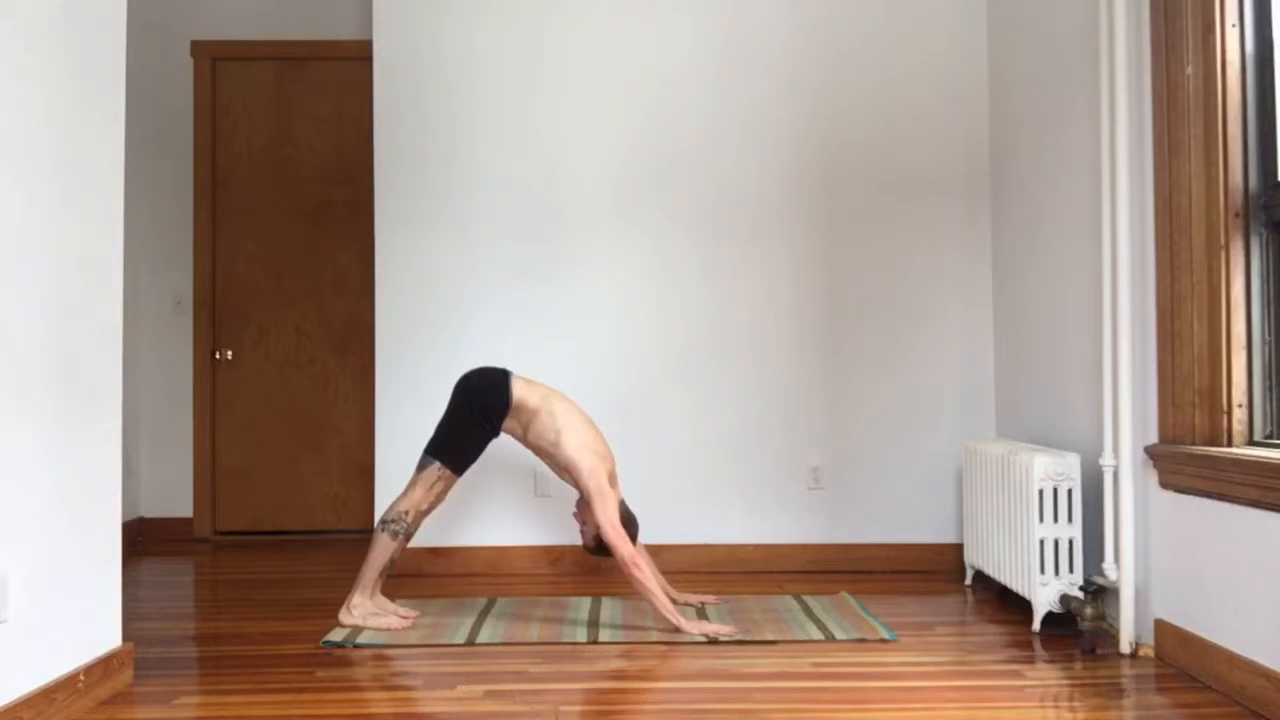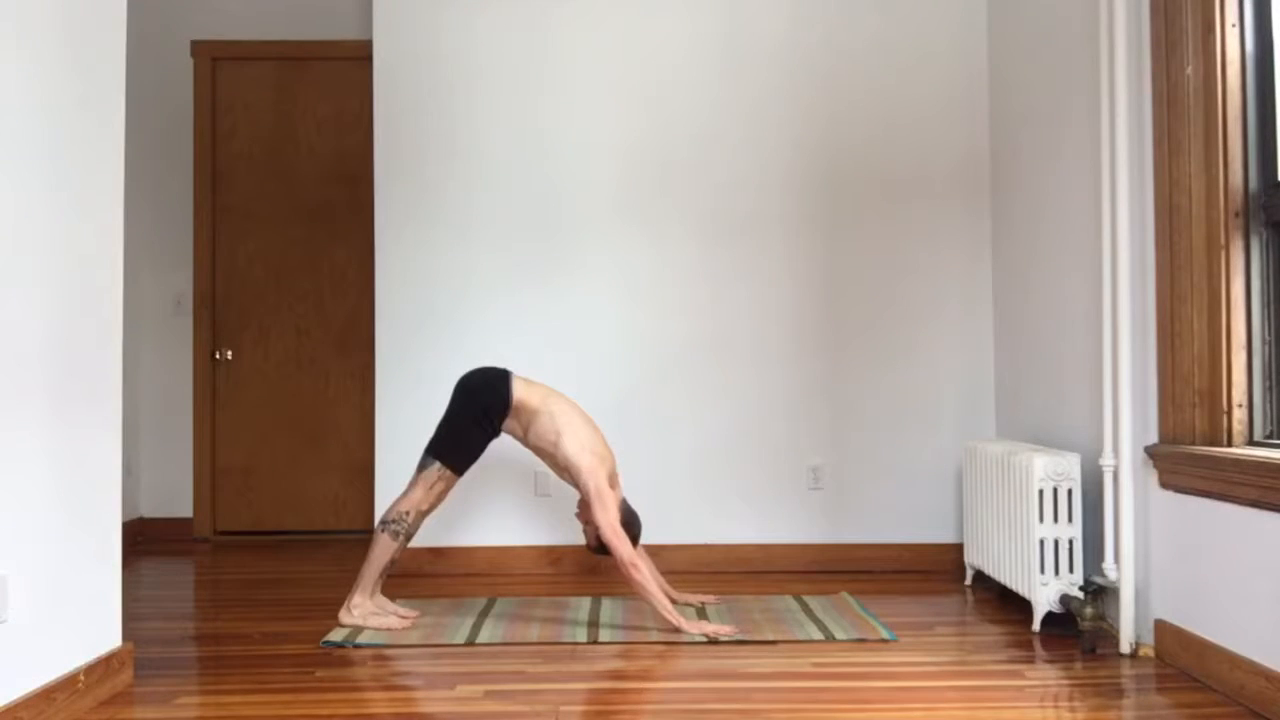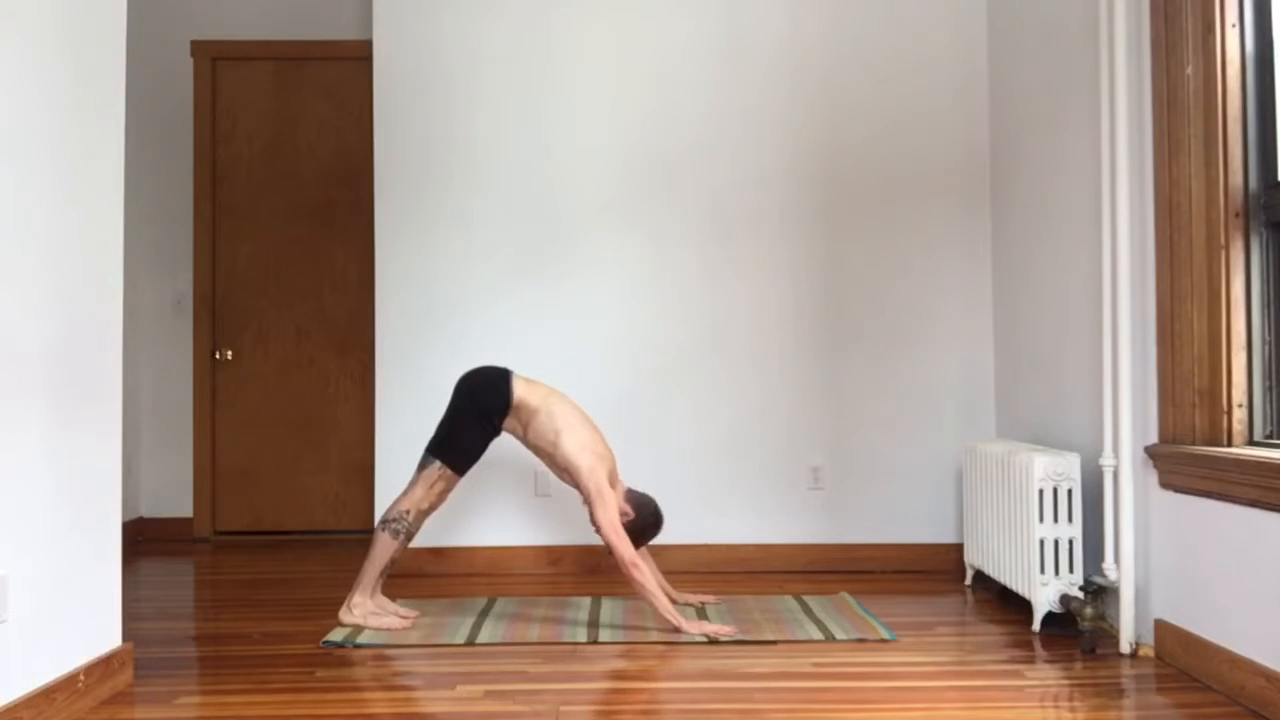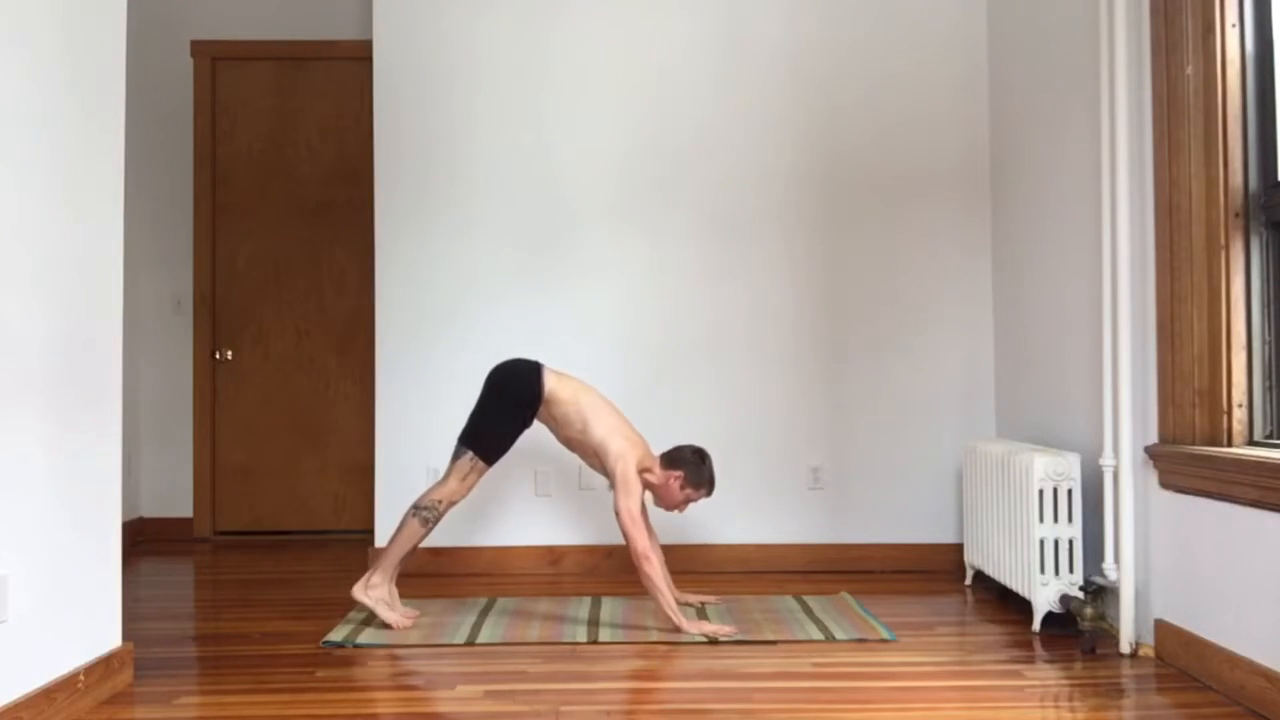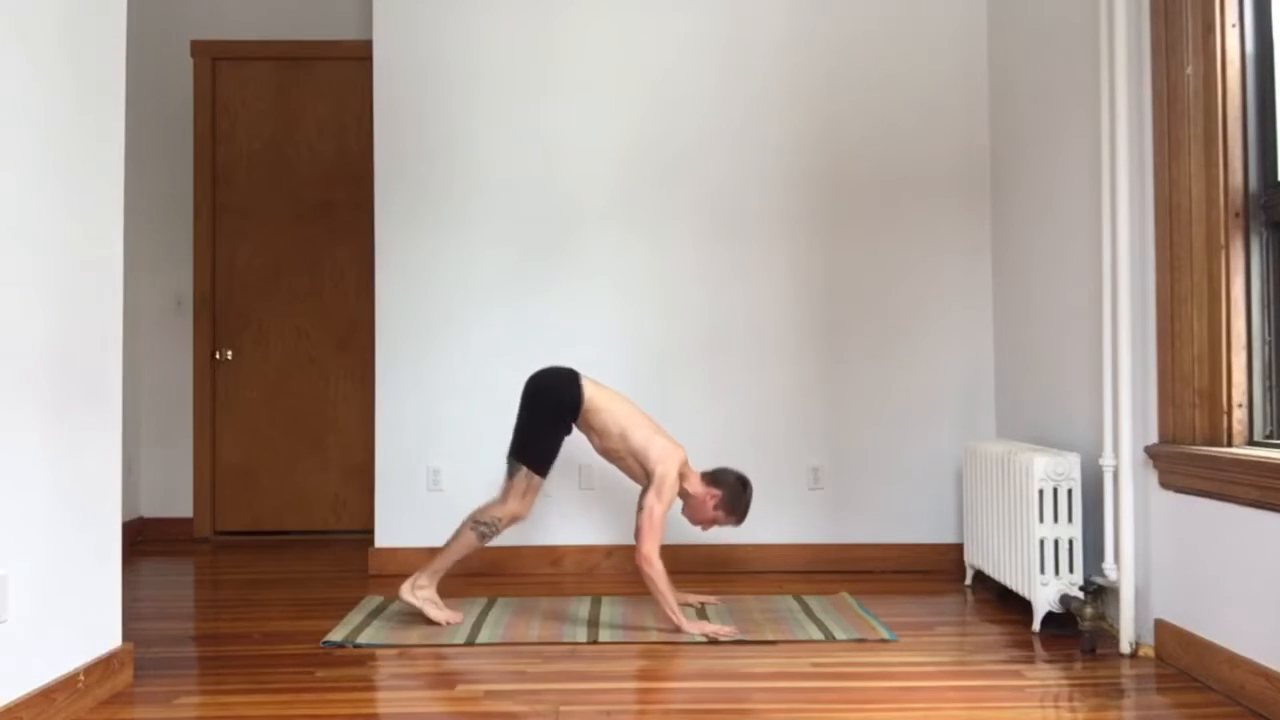
dt=1s
person 1, frame 1
left shoulder: (601, 479)
right shoulder: (596, 482)
left elbow: (633, 547)
right elbow: (630, 559)
left wrist: (674, 594)
right wrist: (681, 621)
left hip: (495, 398)
right hip: (487, 396)
left knee: (425, 497)
right knee: (421, 495)
left ankle: (371, 594)
right ankle: (357, 602)
person 1, frame 2
left shoulder: (604, 481)
right shoulder: (597, 484)
left elbow: (632, 549)
right elbow: (629, 561)
left wrist: (674, 594)
right wrist: (680, 621)
left hip: (497, 399)
right hip: (487, 397)
left knee: (425, 496)
right knee: (423, 494)
left ankle: (371, 594)
right ankle: (358, 602)
person 1, frame 3
left shoulder: (607, 480)
right shoulder: (598, 484)
left elbow: (633, 548)
right elbow: (629, 561)
left wrist: (673, 594)
right wrist: (680, 622)
left hip: (497, 398)
right hip: (489, 396)
left knee: (427, 497)
right knee: (423, 495)
left ankle: (372, 593)
right ankle: (358, 602)
person 1, frame 4
left shoulder: (640, 461)
right shoulder: (628, 465)
left elbow: (647, 536)
right elbow: (641, 552)
left wrist: (675, 594)
right wrist: (681, 622)
left hip: (528, 389)
right hip: (520, 386)
left knee: (455, 486)
right knee: (455, 486)
left ankle: (385, 581)
right ankle: (374, 582)
person 1, frame 5
left shoulder: (669, 468)
right shoulder: (668, 472)
left elbow: (644, 538)
right elbow: (646, 555)
left wrist: (672, 594)
right wrist: (682, 621)
left hip: (562, 393)
right hip: (557, 393)
left knee: (512, 503)
right knee: (514, 506)
left ankle: (426, 585)
right ankle: (421, 584)
